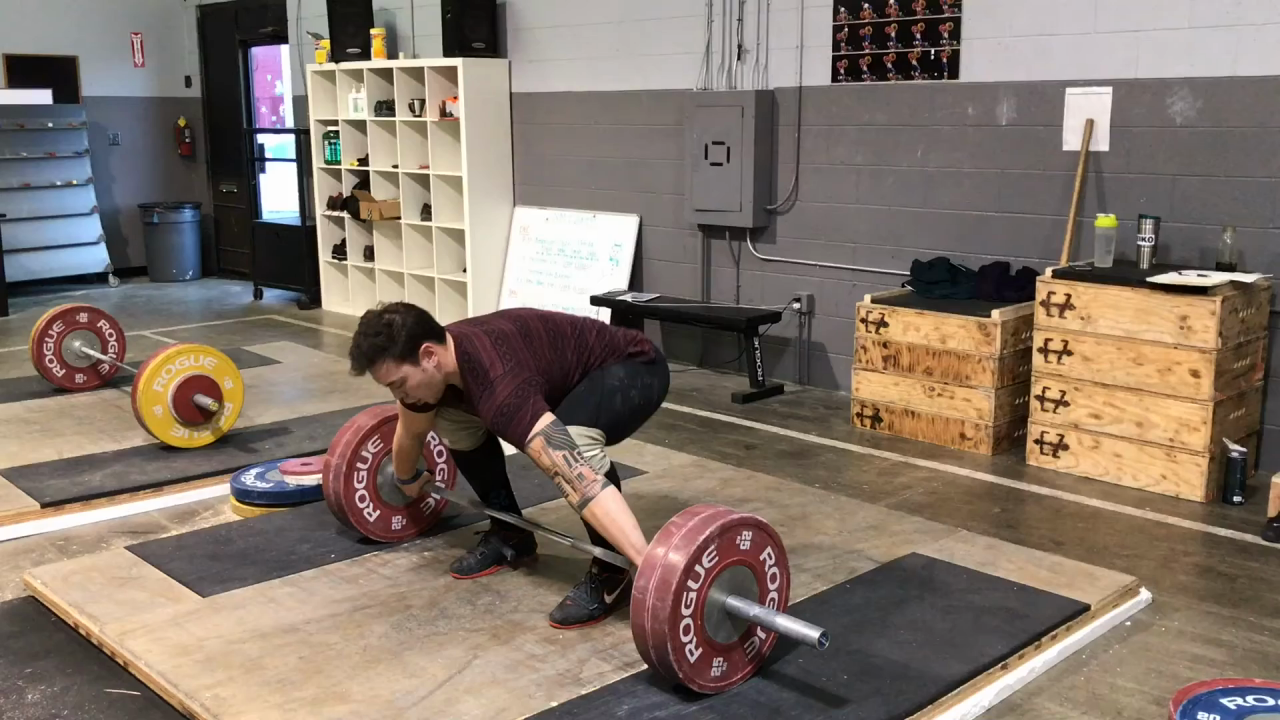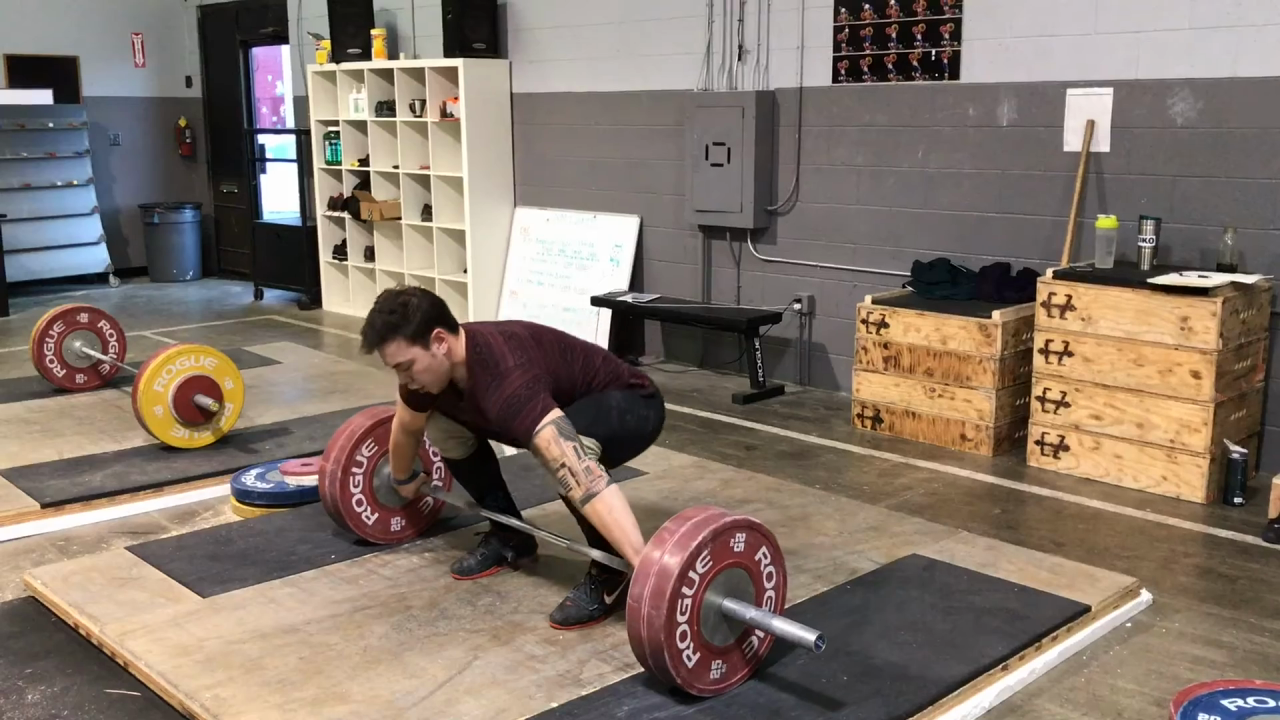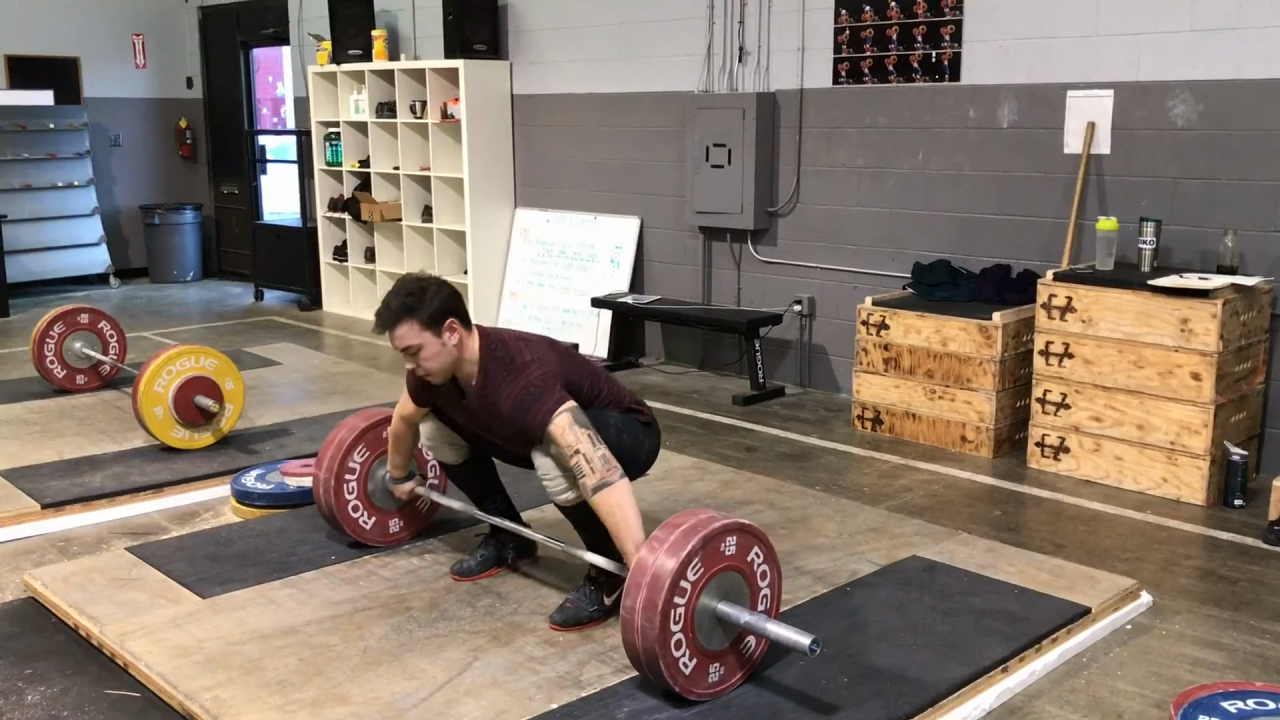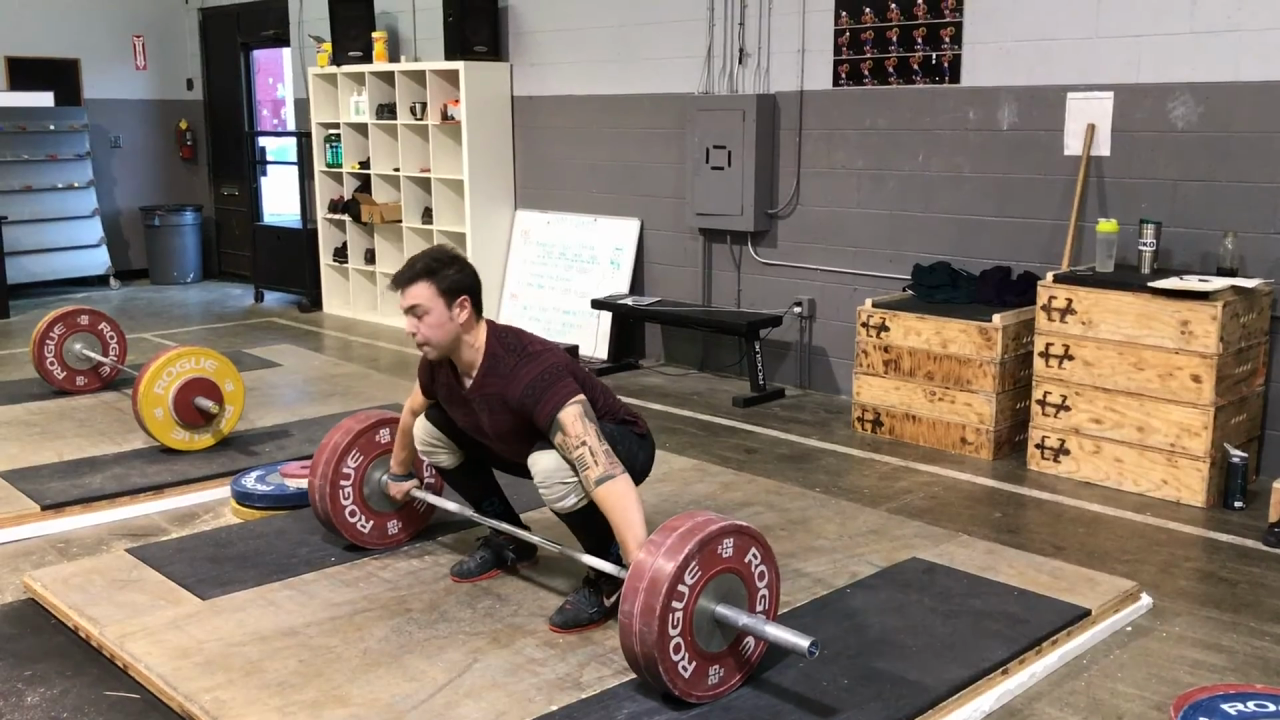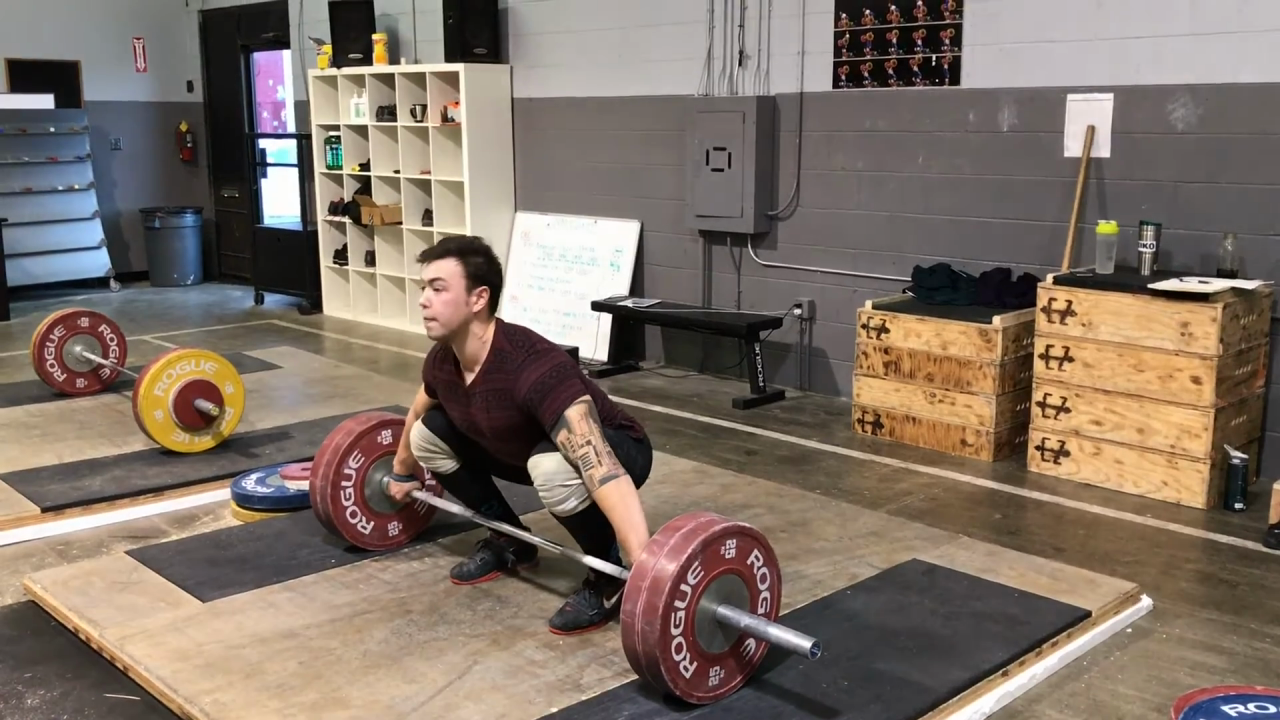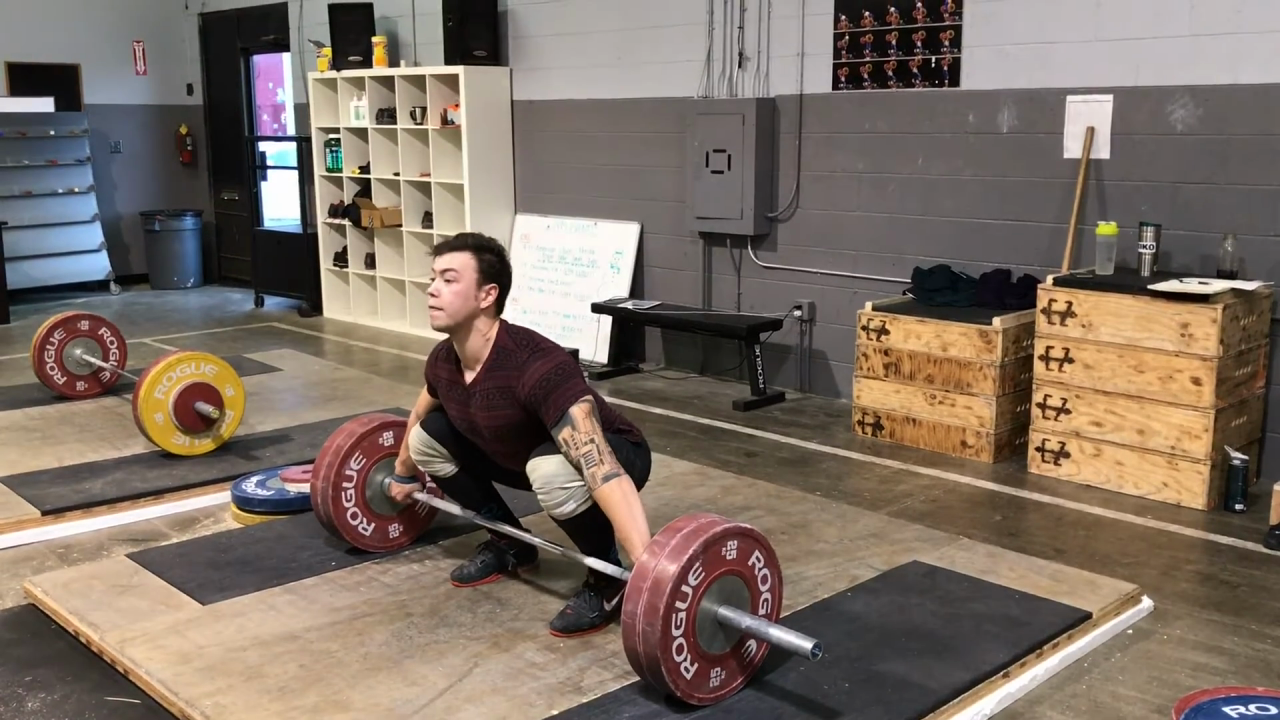
dt=0.3s
person 1, frame 1
left shoulder: (497, 383)
right shoulder: (432, 363)
left elbow: (578, 479)
right elbow: (410, 433)
right wrist: (407, 480)
left hip: (630, 370)
left knee: (573, 441)
right knee: (451, 419)
left ankle: (612, 572)
right ankle: (509, 534)
person 1, frame 2
left shoulder: (505, 378)
right shoulder: (430, 363)
left elbow: (583, 476)
right elbow: (406, 429)
right wrist: (404, 480)
left hip: (630, 404)
right hip: (564, 395)
left knee: (567, 454)
right knee: (443, 427)
left ankle: (611, 572)
right ankle: (509, 536)
person 1, frame 3
left shoulder: (518, 377)
right shoulder: (435, 372)
left elbow: (597, 470)
right elbow: (404, 419)
right wrist: (399, 476)
left hip: (626, 434)
left knee: (557, 461)
right knee: (435, 428)
left ankle: (611, 573)
right ankle: (509, 538)
person 1, frame 4
left shoulder: (528, 368)
right shoulder: (439, 362)
left elbow: (599, 466)
right elbow: (412, 412)
right wrist: (399, 472)
left hip: (622, 443)
left knee: (553, 465)
right knee: (431, 430)
left ankle: (610, 575)
right ankle: (508, 539)
person 1, frame 5
left shoulder: (534, 367)
right shoulder: (442, 362)
left elbow: (600, 470)
right elbow: (417, 415)
right wrist: (401, 473)
left hip: (617, 449)
left knee: (553, 468)
right knee: (428, 434)
left ankle: (609, 577)
right ankle: (509, 542)
person 1, frame 6
left shoulder: (537, 367)
right shoulder: (443, 361)
left elbow: (602, 469)
right elbow: (419, 416)
right wrist: (403, 474)
left hip: (616, 453)
left knee: (552, 471)
right knee: (428, 437)
left ankle: (608, 580)
right ankle: (509, 544)
